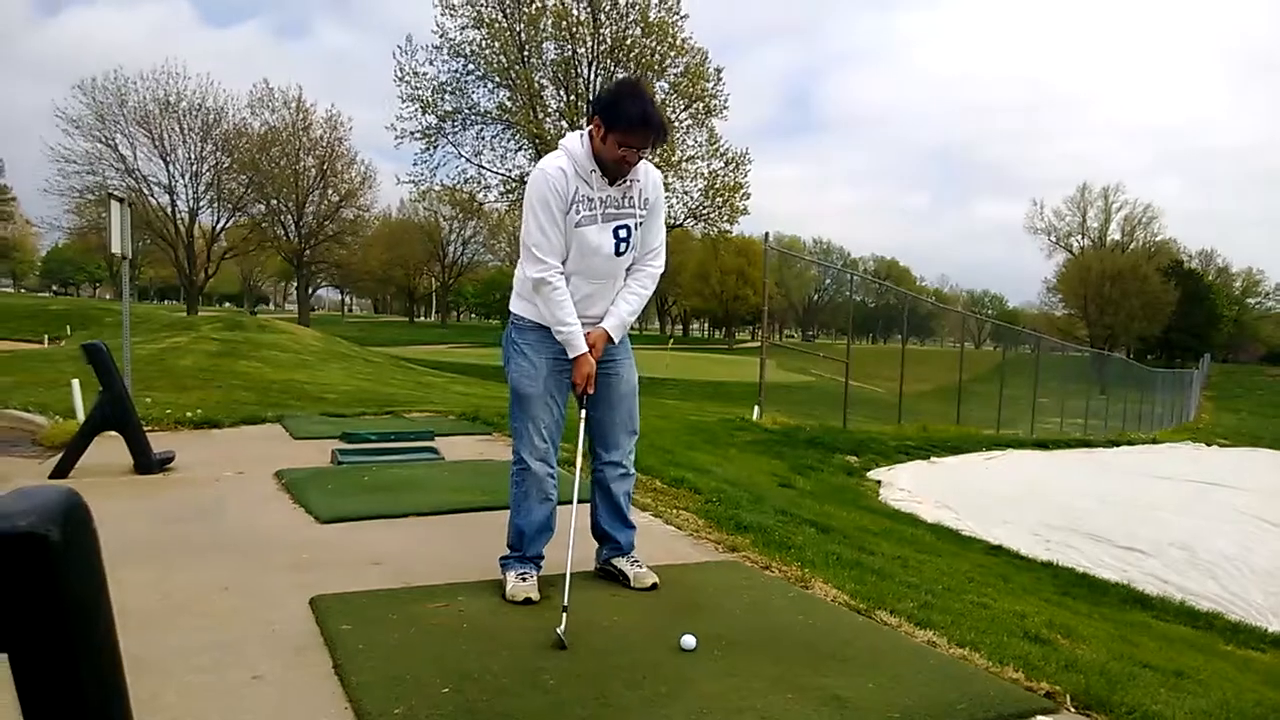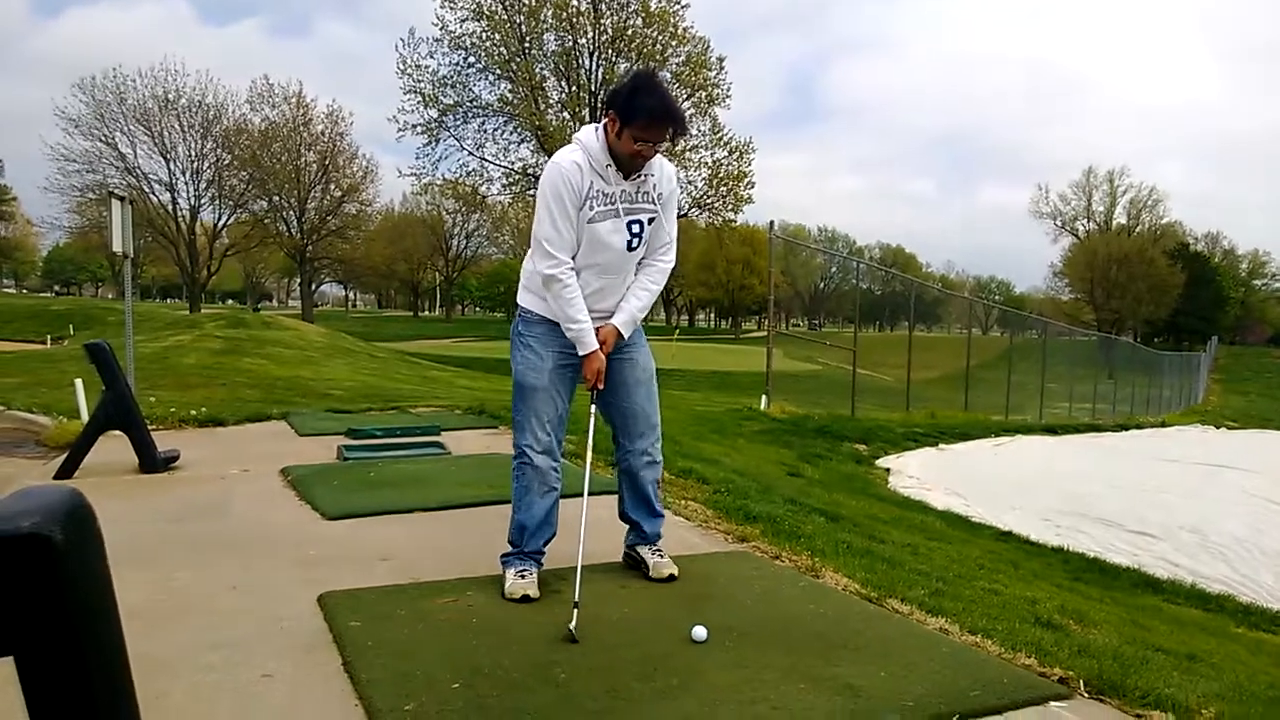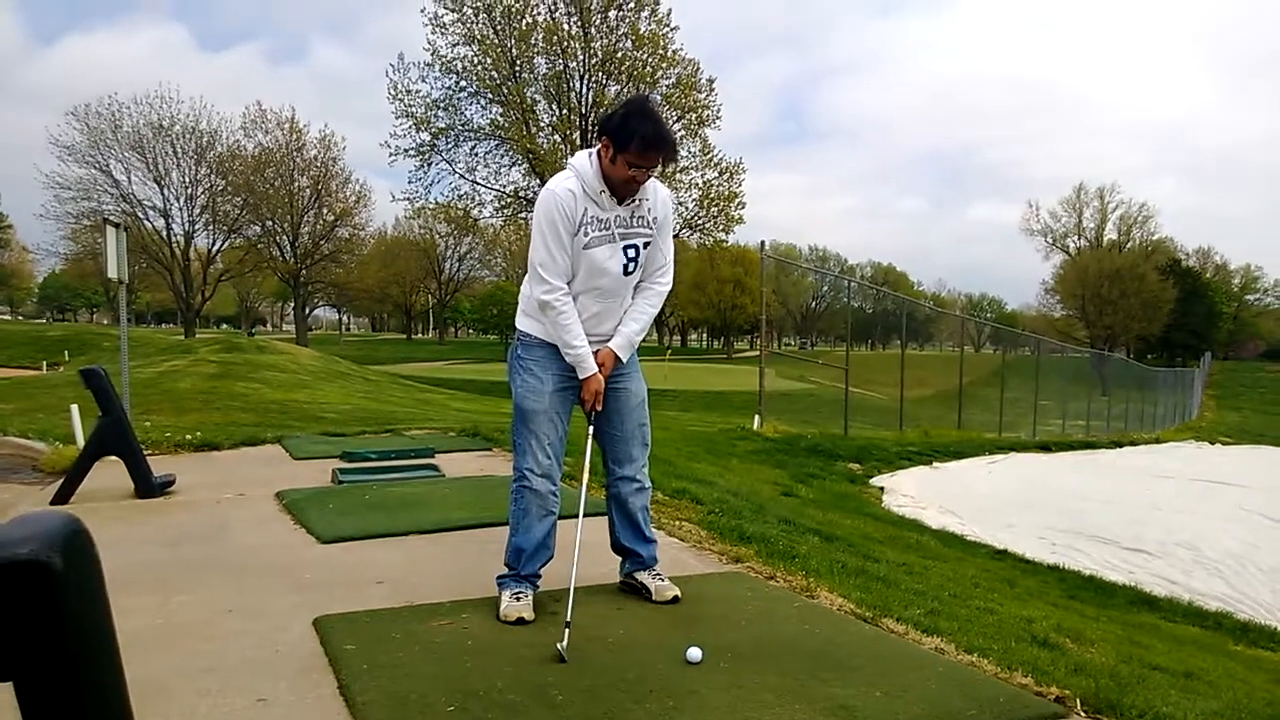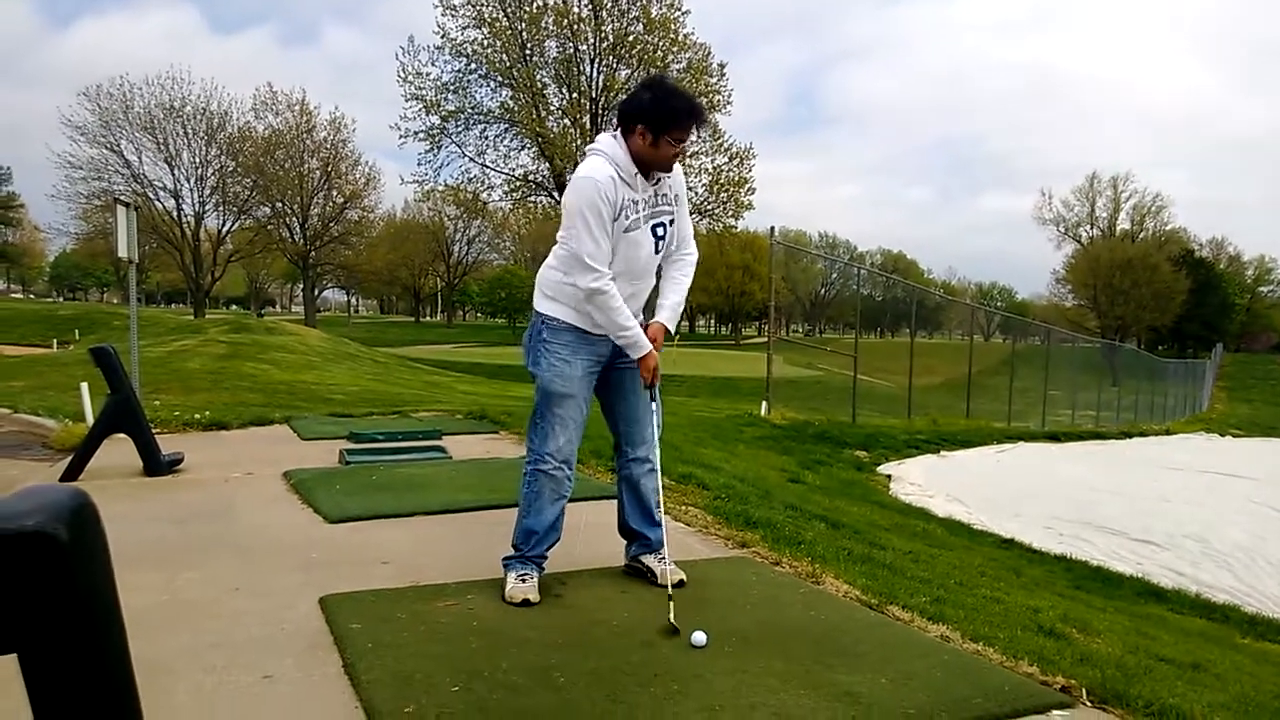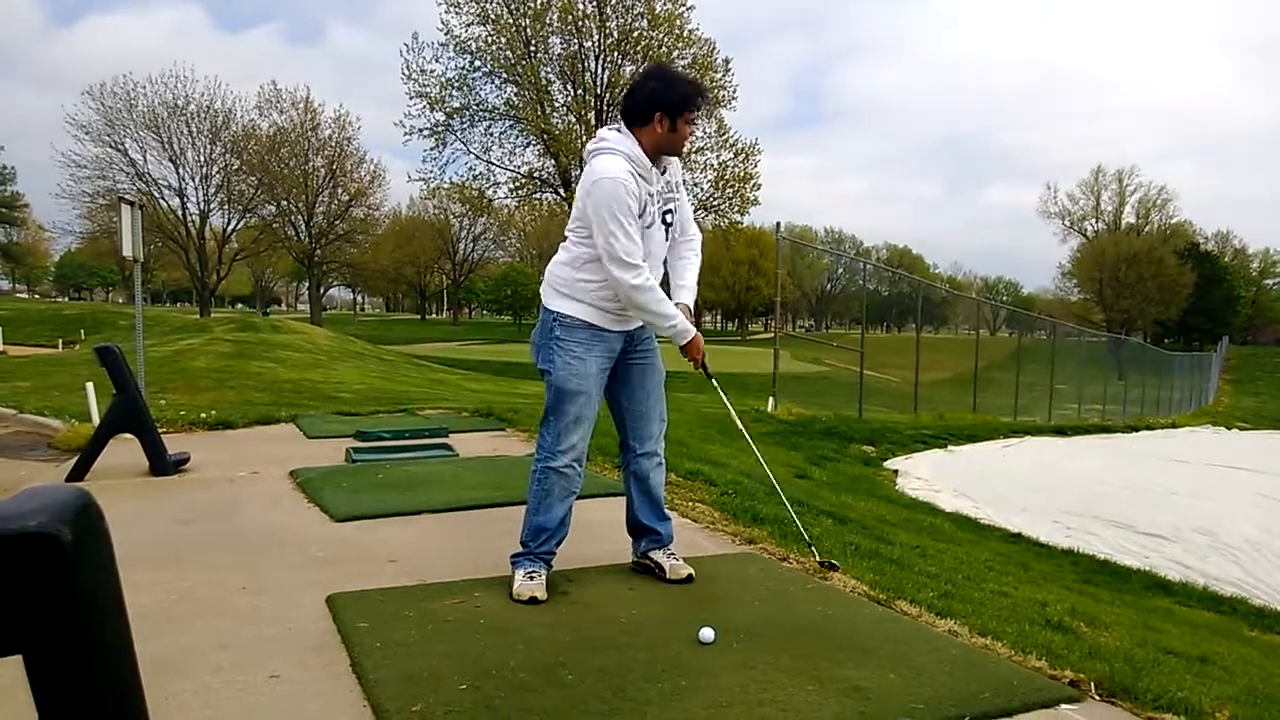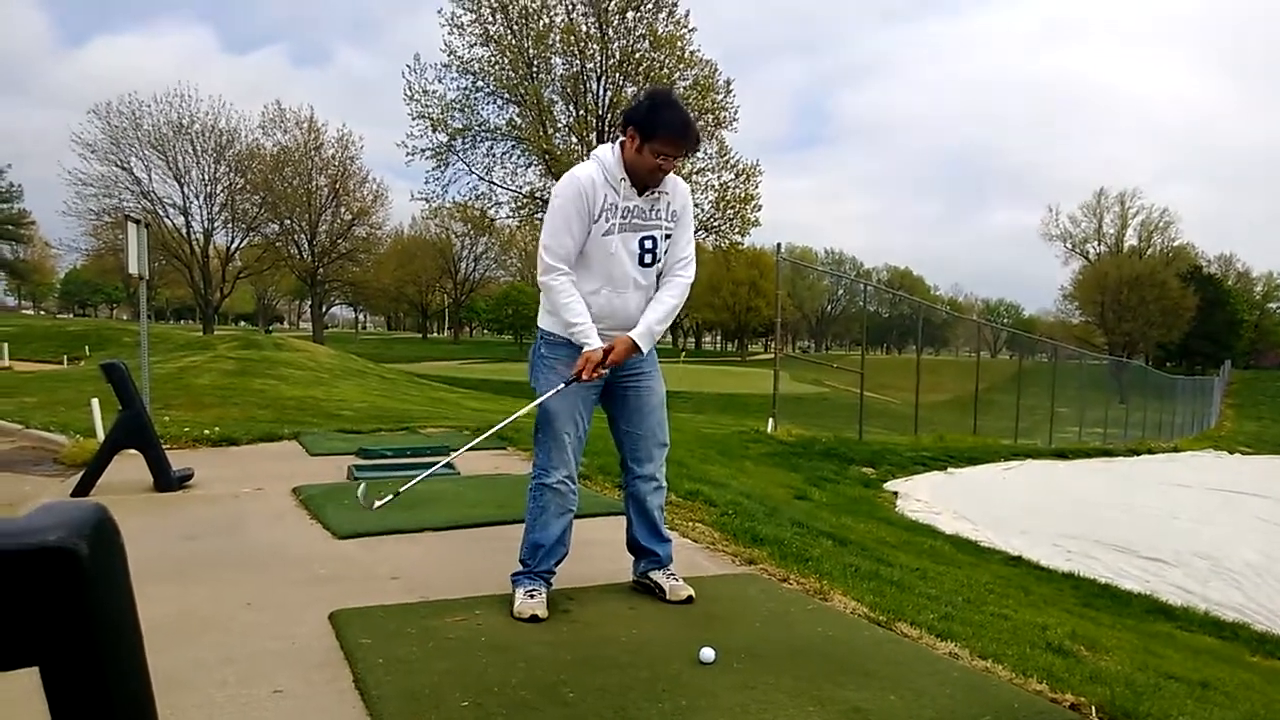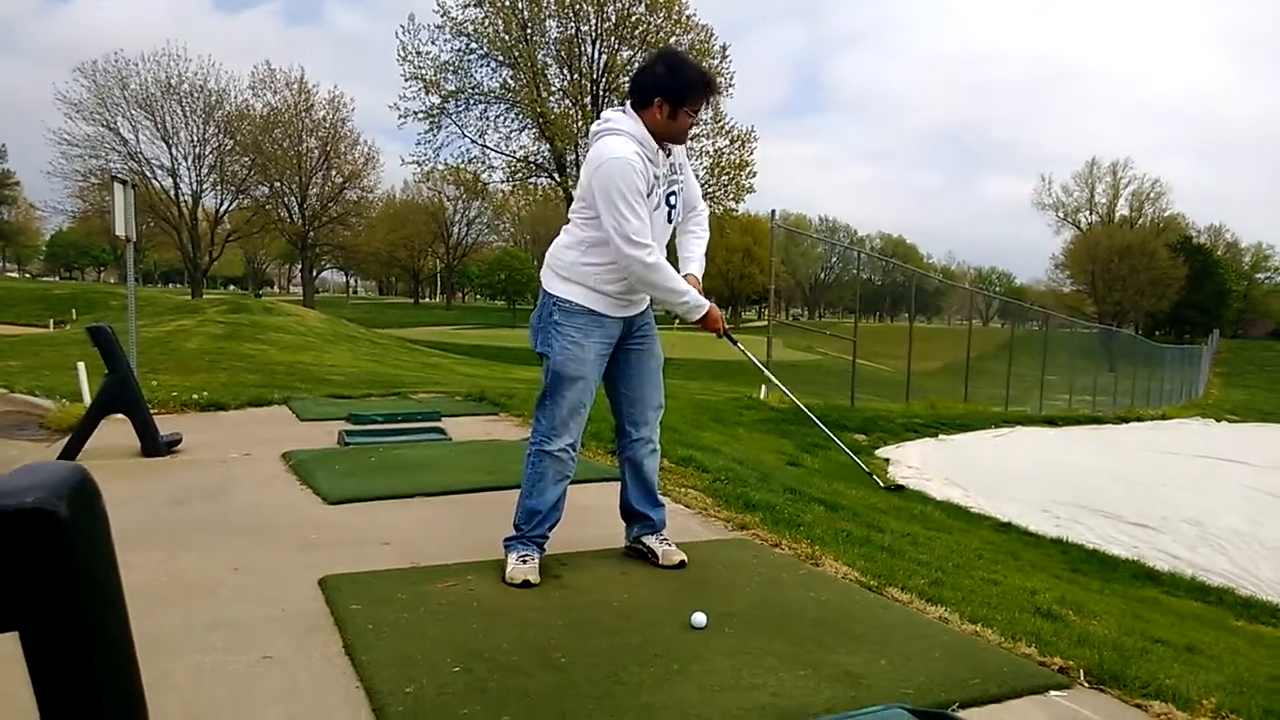
dt=0.7s
person 1, frame 1
left shoulder: (649, 182)
right shoulder: (553, 175)
left elbow: (648, 266)
right elbow: (543, 271)
left wrist: (606, 331)
right wrist: (576, 348)
left hip: (609, 333)
right hip: (542, 330)
left knee: (617, 453)
right knee: (536, 455)
left ankle: (616, 551)
right ankle: (522, 561)
person 1, frame 2
left shoulder: (663, 177)
right shoulder: (567, 168)
left elbow: (659, 260)
right elbow: (553, 266)
left wrist: (616, 326)
right wrist: (586, 345)
left hip: (621, 325)
right hip: (550, 324)
left knee: (641, 437)
right knee: (538, 448)
left ankle: (644, 539)
right ankle: (523, 558)
person 1, frame 3
left shoulder: (658, 199)
right shoulder: (561, 195)
left elbow: (656, 282)
right elbow: (550, 291)
left wrist: (614, 350)
right wrist: (585, 366)
left hip: (616, 349)
right hip: (548, 346)
left knee: (631, 466)
right knee: (538, 472)
left ankle: (639, 564)
right ankle: (520, 580)
person 1, frame 4
left shoulder: (671, 179)
right shoulder: (596, 180)
left elbow: (682, 252)
right elbow: (593, 280)
left wrist: (662, 323)
right wrist: (640, 346)
left hip: (630, 327)
right hip: (568, 327)
left knee: (641, 447)
right knee: (554, 453)
left ankle: (644, 548)
right ankle: (525, 562)
person 1, frame 5
left shoulder: (667, 167)
right shoulder: (612, 177)
left elbow: (685, 236)
right elbow: (627, 275)
left wrist: (683, 302)
right wrist: (683, 332)
left hip: (633, 325)
right hip: (577, 323)
left knee: (647, 442)
right knee: (565, 450)
left ankle: (652, 543)
right ankle: (533, 559)
person 1, frame 6
left shoulder: (676, 194)
right shoulder: (582, 183)
left elbow: (679, 275)
right elbow: (553, 272)
left wrist: (638, 337)
right wrist: (590, 343)
left hip: (633, 347)
right hip: (568, 344)
left knee: (648, 462)
right knee: (557, 467)
left ankle: (652, 563)
right ankle: (533, 577)
person 1, frame 7
left shoulder: (669, 148)
right shoulder: (618, 158)
left elbow: (693, 213)
right elbow: (638, 255)
left wrist: (692, 272)
right wrist: (696, 307)
left hip: (634, 309)
right hip: (578, 307)
left knee: (643, 428)
right knee: (559, 434)
left ankle: (645, 529)
right ankle: (527, 543)
